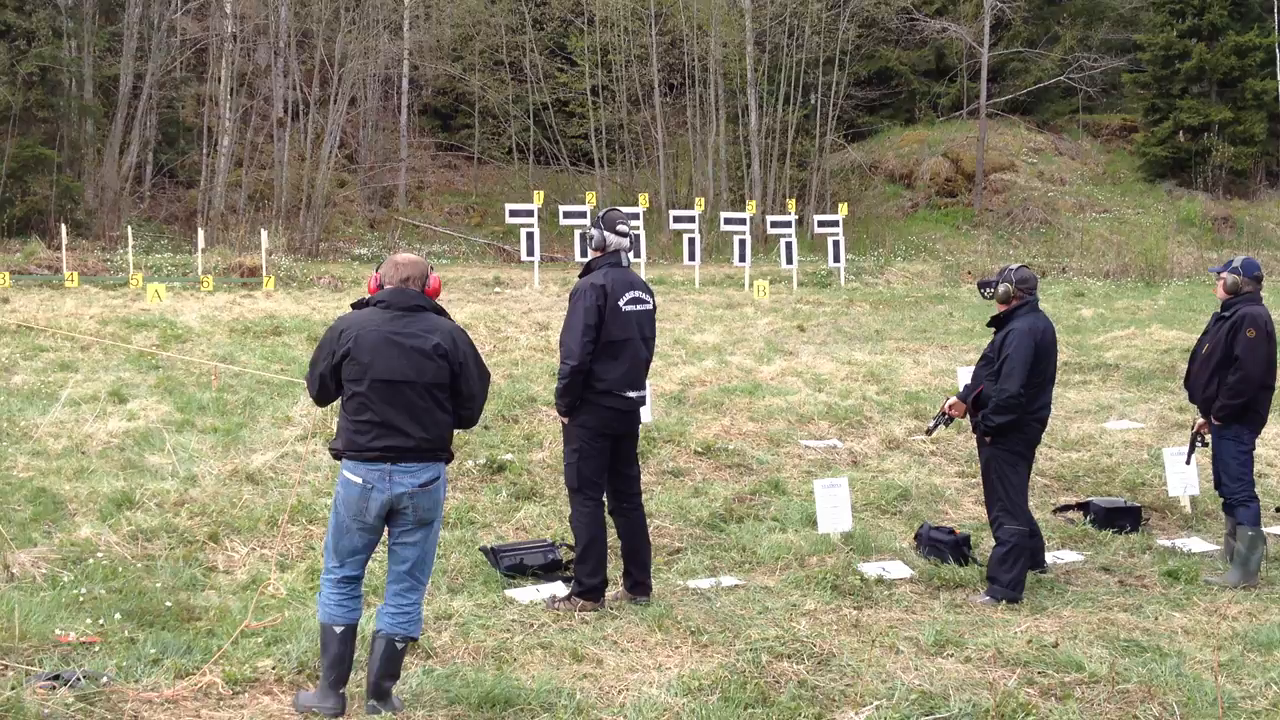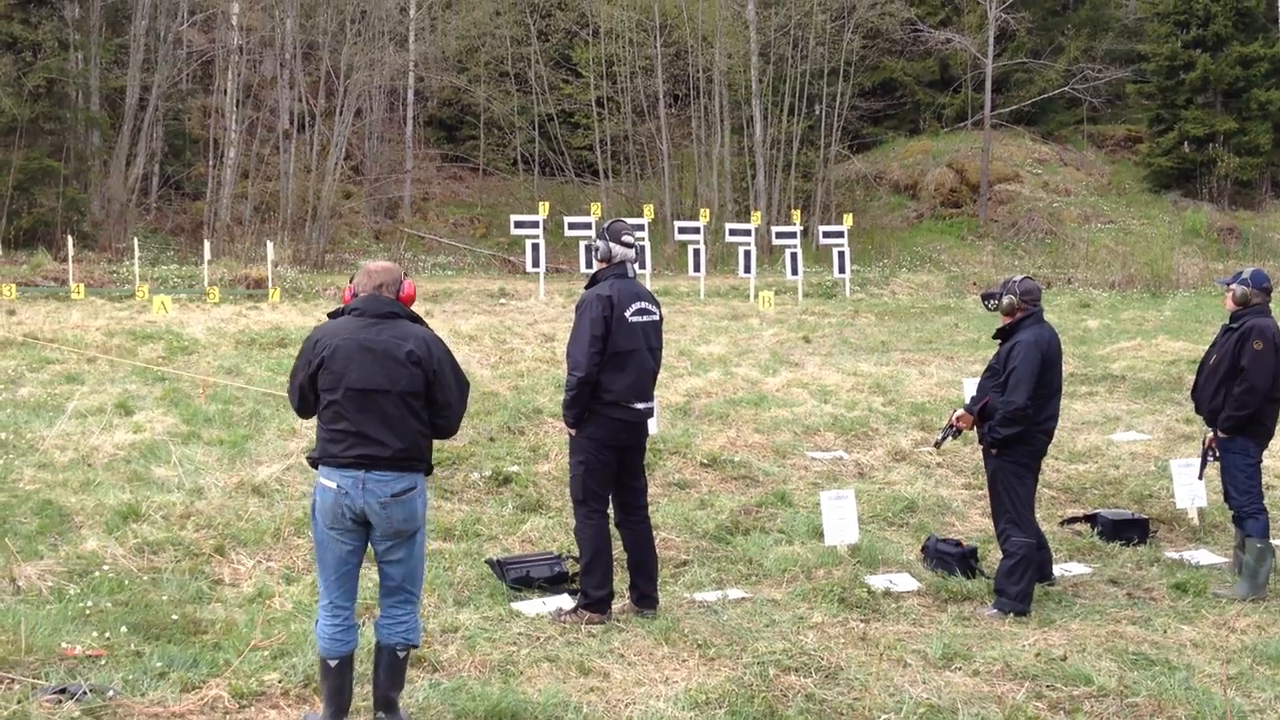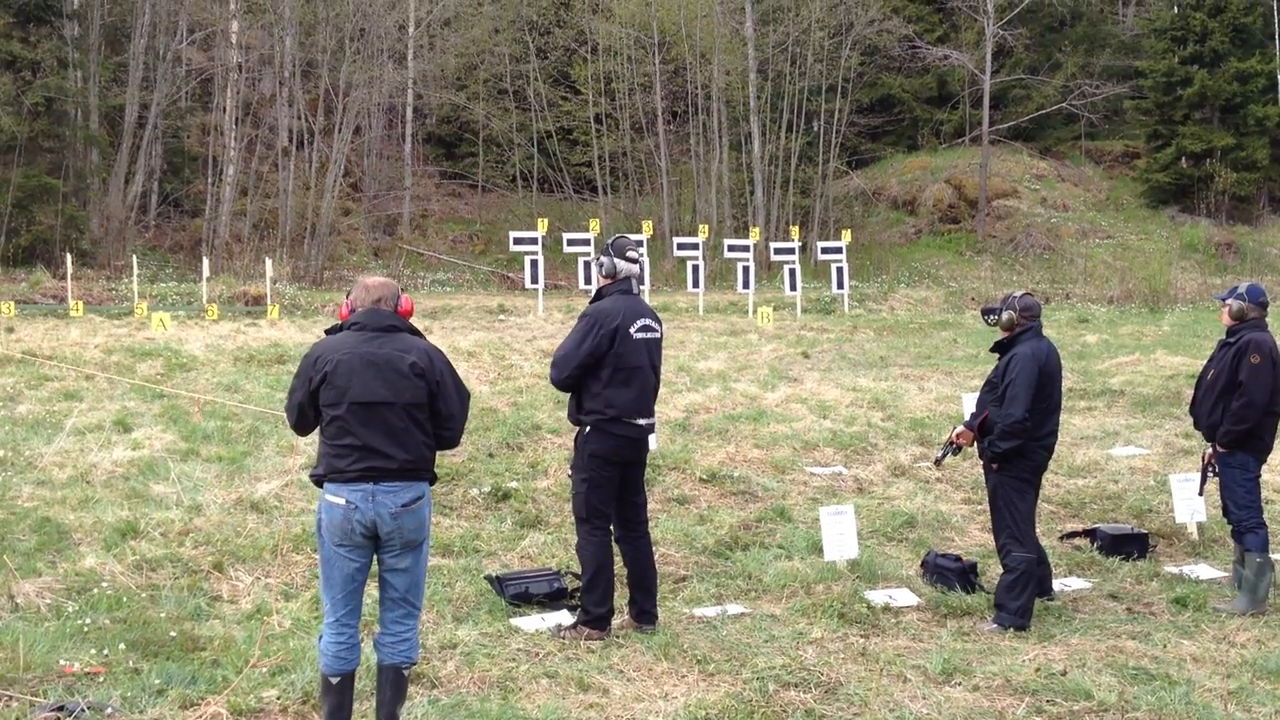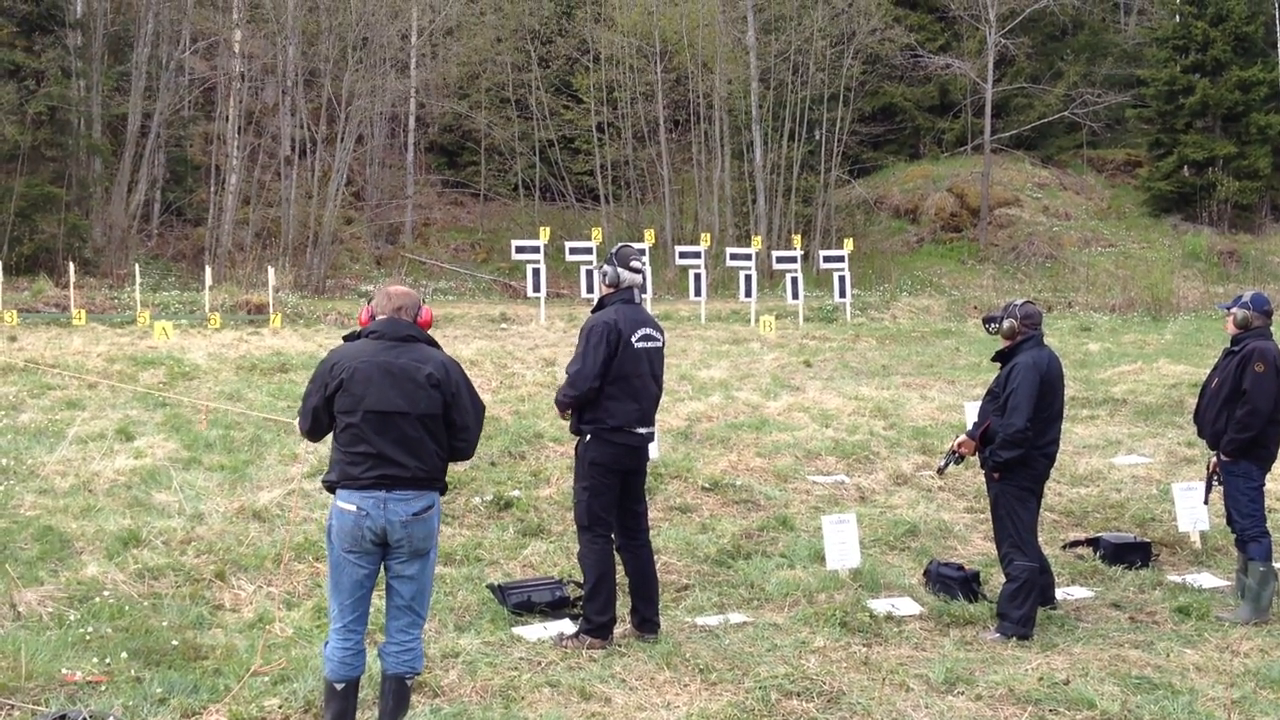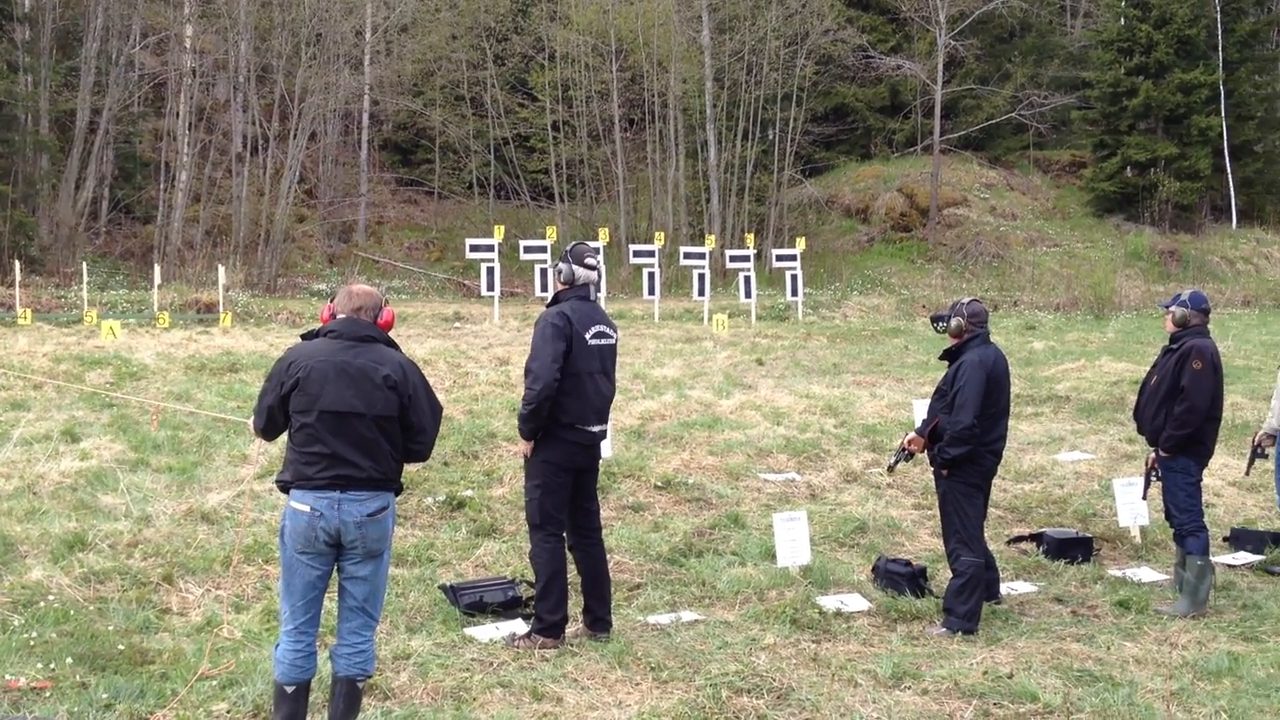
dt=0.7s
person 1, frame 1
left shoulder: (348, 328)
right shoulder: (447, 334)
left elbow: (319, 391)
right elbow: (470, 411)
left hip: (362, 473)
right hip: (424, 476)
left knee: (341, 578)
right knee: (405, 590)
person 1, frame 2
left shoulder: (324, 337)
right shoulder: (423, 342)
left elbow: (301, 405)
right elbow: (449, 420)
left hip: (337, 483)
right hip: (401, 485)
left knee: (335, 604)
right knee: (399, 602)
person 1, frame 3
left shoulder: (324, 353)
right shoulder: (425, 354)
left elbow: (299, 421)
right elbow: (451, 431)
left hip: (343, 497)
right hip: (407, 497)
left knee: (340, 621)
right knee: (400, 619)
person 1, frame 4
left shoulder: (341, 360)
right shoulder: (441, 366)
left elbow: (310, 427)
right elbow: (464, 444)
left hip: (354, 504)
right hip: (418, 505)
left knee: (345, 627)
right knee: (405, 629)
person 1, frame 5
left shoulder: (298, 358)
right shoulder: (399, 367)
left elbow: (264, 426)
right elbow: (421, 445)
left hip: (308, 504)
right hip: (372, 507)
left knee: (297, 628)
right knee: (357, 630)
person 2, frame 1
left shoulder: (593, 286)
right shoulder: (641, 288)
left elbow: (575, 353)
left wrist: (564, 403)
left hip: (592, 408)
right hip: (629, 405)
left knee: (586, 498)
right knee: (627, 495)
left ankle: (588, 592)
right ankle: (637, 585)
person 2, frame 2
left shoulder: (599, 297)
right shoulder: (648, 300)
left elbow: (582, 365)
left wrist: (572, 414)
left hip: (600, 419)
right hip: (636, 417)
left knee: (591, 509)
right knee: (634, 508)
left ankle: (594, 604)
right ankle: (644, 597)
person 2, frame 3
left shoulder: (602, 313)
right shoulder: (649, 316)
left elbow: (562, 370)
left wrist: (576, 381)
left hip: (602, 434)
right hip: (638, 432)
left knee: (593, 526)
right knee: (634, 523)
left ankle: (594, 621)
right ankle: (643, 613)
person 2, frame 4
left shoulder: (604, 322)
right shoulder: (652, 326)
left elbow: (580, 384)
left wrist: (563, 401)
left hip: (602, 442)
right hip: (638, 441)
left knee: (595, 534)
right knee: (634, 531)
left ankle: (596, 629)
right ankle: (646, 621)
person 2, frame 5
left shoulder: (558, 317)
right shoulder: (605, 322)
left elbow: (541, 381)
left wrist: (527, 431)
left hip: (556, 441)
right hip: (590, 439)
left knee: (547, 532)
right knee: (586, 530)
left ankle: (548, 629)
right ankle: (598, 620)
person 3, frame 1
left shoulder: (1021, 330)
right shoulder: (1033, 322)
left elbow: (1010, 391)
right elbow: (993, 374)
left wrist: (986, 425)
right wrist: (965, 398)
left hip: (1007, 431)
right hip: (1020, 427)
left knee: (1005, 506)
right knee: (1012, 498)
left ankle: (1004, 587)
right ankle: (1032, 557)
person 3, frame 2
left shoulder: (1027, 342)
right shoulder: (1037, 333)
left elbow: (1017, 402)
right elbow: (999, 386)
left wrist: (994, 437)
right wrist: (973, 409)
left hip: (1013, 443)
right hip: (1024, 439)
left knee: (1012, 519)
right knee: (1019, 510)
left ankle: (1012, 600)
right ankle: (1040, 569)
person 3, frame 3
left shoulder: (1024, 355)
right shoulder: (1039, 348)
left elbow: (1015, 415)
right elbow: (1000, 401)
left wrist: (994, 451)
right wrist: (973, 425)
left hip: (1014, 457)
right hip: (1029, 452)
left knee: (1012, 534)
right knee: (1020, 525)
left ankle: (1011, 614)
right ankle: (1039, 584)
person 3, frame 4
left shoulder: (1025, 364)
right shoulder: (1040, 357)
left elbow: (1016, 425)
right elbow: (1001, 411)
left wrist: (996, 461)
right wrist: (974, 435)
left hip: (1015, 467)
right hip: (1030, 462)
left knee: (1015, 543)
right knee: (1022, 535)
left ankle: (1015, 624)
right ankle: (1042, 593)
person 3, frame 5
left shoulder: (972, 363)
right shoulder: (988, 355)
left elbow: (964, 422)
right elbow: (949, 408)
left wrist: (944, 458)
right wrist: (923, 432)
left hip: (963, 463)
right hip: (979, 458)
left knee: (961, 539)
right knee: (969, 530)
left ankle: (960, 618)
right ankle: (987, 588)
person 4, frame 1
left shoulder: (1251, 317)
right shoulder: (1230, 314)
left elbow: (1247, 373)
left wrist: (1219, 412)
right wrist: (1207, 412)
left hip: (1235, 421)
right hip: (1225, 419)
left knee: (1239, 490)
right knee: (1228, 489)
left ankle: (1244, 570)
right ankle: (1234, 556)
person 4, frame 2
right shoulder: (1240, 326)
left elbow: (1253, 385)
left wrist: (1226, 425)
right wrist: (1217, 425)
left hip: (1242, 433)
right hip: (1233, 432)
left knee: (1248, 504)
right knee: (1239, 502)
left ankle: (1253, 583)
right ankle: (1242, 570)
person 4, frame 3
right shoulder: (1236, 341)
left elbow: (1251, 400)
left wrist: (1225, 440)
right wrist: (1216, 440)
left hip: (1241, 448)
right hip: (1231, 446)
left knee: (1247, 517)
right knee: (1237, 515)
left ankle: (1253, 597)
right ankle: (1241, 582)
person 4, frame 4
right shoulder: (1241, 350)
left wrist: (1229, 448)
right wrist: (1221, 449)
left hip: (1245, 457)
right hip: (1235, 455)
left knee: (1250, 526)
right knee: (1241, 524)
right ankle: (1245, 591)
person 4, frame 5
left shoulder: (1197, 350)
right shoulder: (1180, 347)
left elbow: (1193, 405)
left wrist: (1167, 444)
right wrist: (1158, 445)
left hip: (1183, 452)
right hip: (1173, 450)
left knee: (1188, 520)
right knee: (1179, 518)
left ankle: (1193, 599)
right ankle: (1183, 584)
